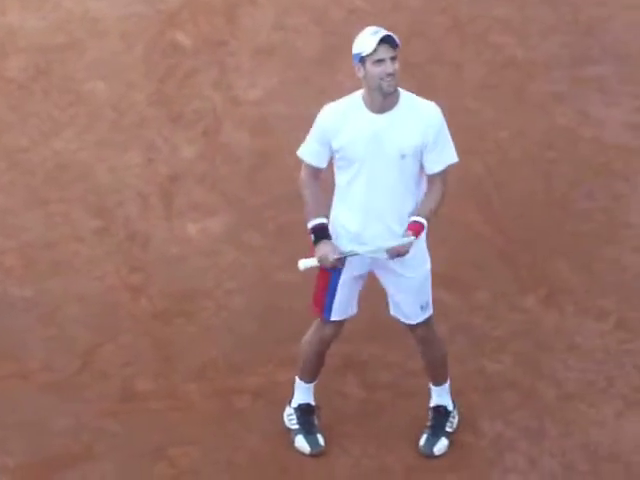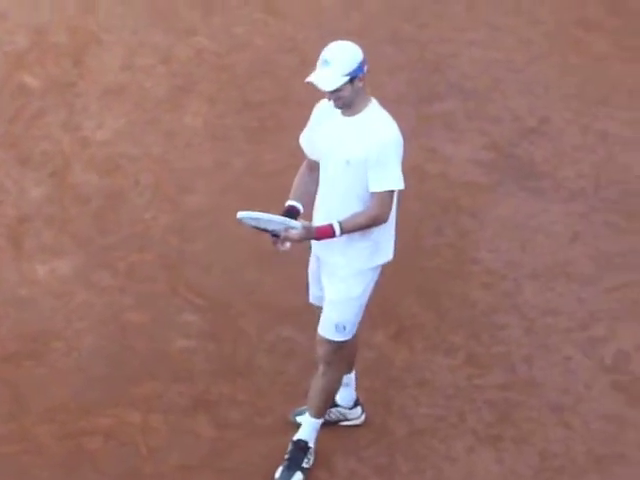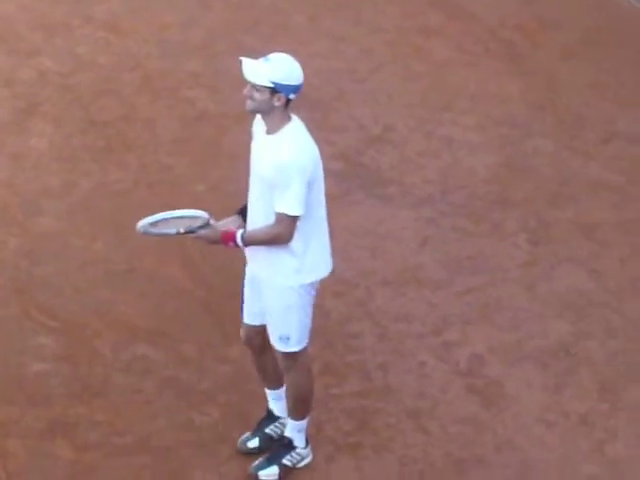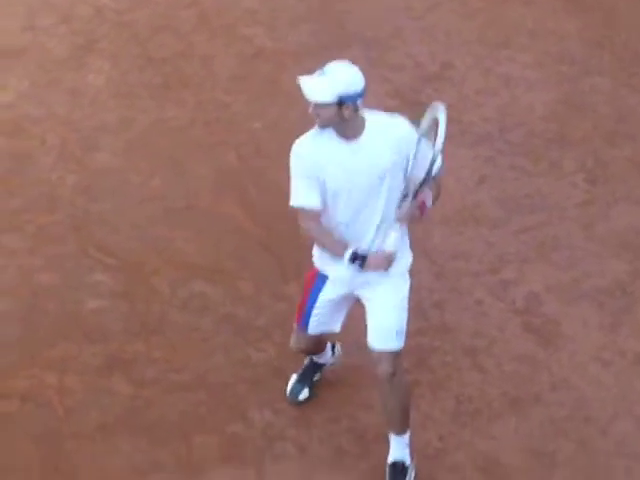
dt=1s
person 1, frame 1
left shoulder: (426, 115)
right shoulder: (333, 117)
left elbow: (437, 182)
right elbow: (311, 174)
left wrist: (415, 228)
right wrist: (320, 236)
left hip: (402, 246)
right hip: (345, 244)
left knee: (423, 330)
right knee: (325, 329)
left ankle: (443, 407)
right ankle: (300, 406)
person 1, frame 2
left shoulder: (383, 134)
right shoulder: (324, 113)
left elbow: (379, 212)
left wrist: (317, 231)
right wrist: (290, 213)
left hip: (358, 255)
right hip: (325, 243)
left knee: (328, 349)
right knee: (339, 334)
left ankle: (304, 441)
right ankle: (345, 403)
person 1, frame 3
left shoulder: (294, 154)
right shoulder: (262, 125)
left elbow: (283, 231)
left wrist: (227, 237)
right wrist: (241, 215)
left hip: (290, 270)
right hip: (262, 260)
left knee: (290, 357)
right knee: (253, 339)
left ankle: (296, 443)
right ankle: (278, 415)
person 1, frame 4
left shoulder: (398, 132)
right shoulder: (306, 151)
left elbow: (428, 175)
right elbow: (311, 223)
left wrist: (417, 203)
right wrist: (359, 259)
left hip: (388, 265)
right hip: (337, 264)
left knee: (387, 368)
right knee: (302, 343)
right ankle: (322, 356)
